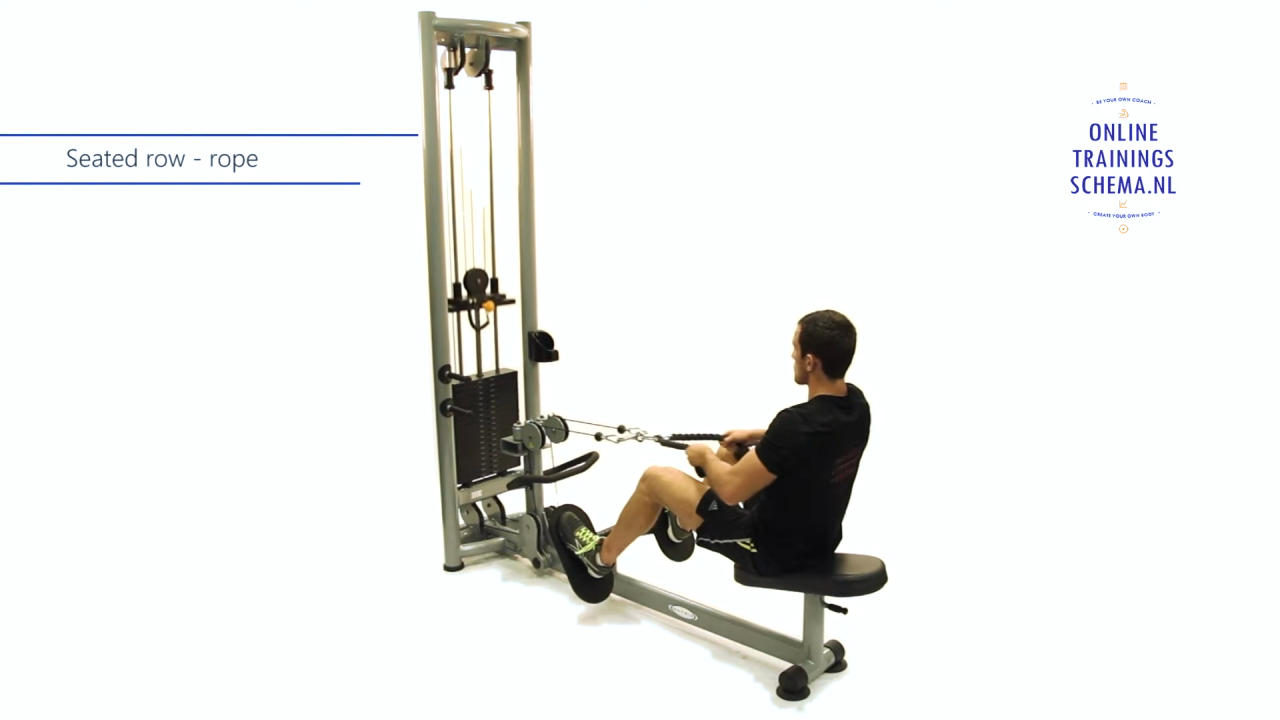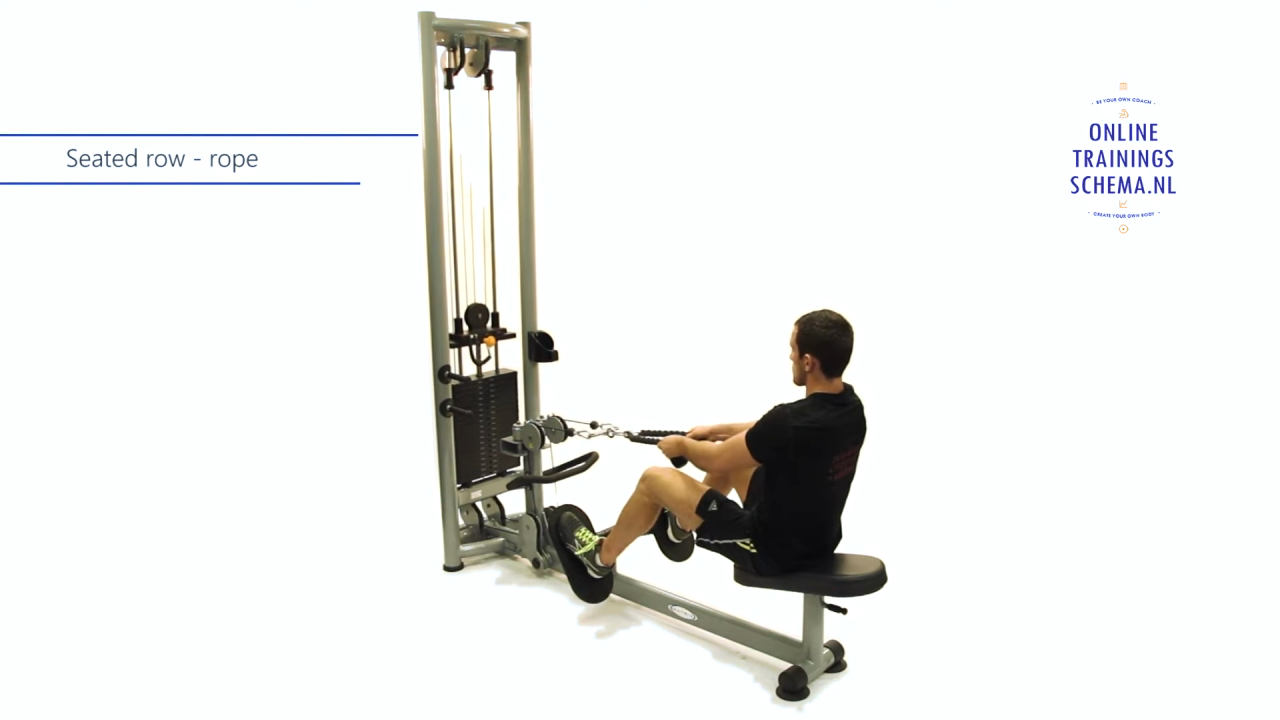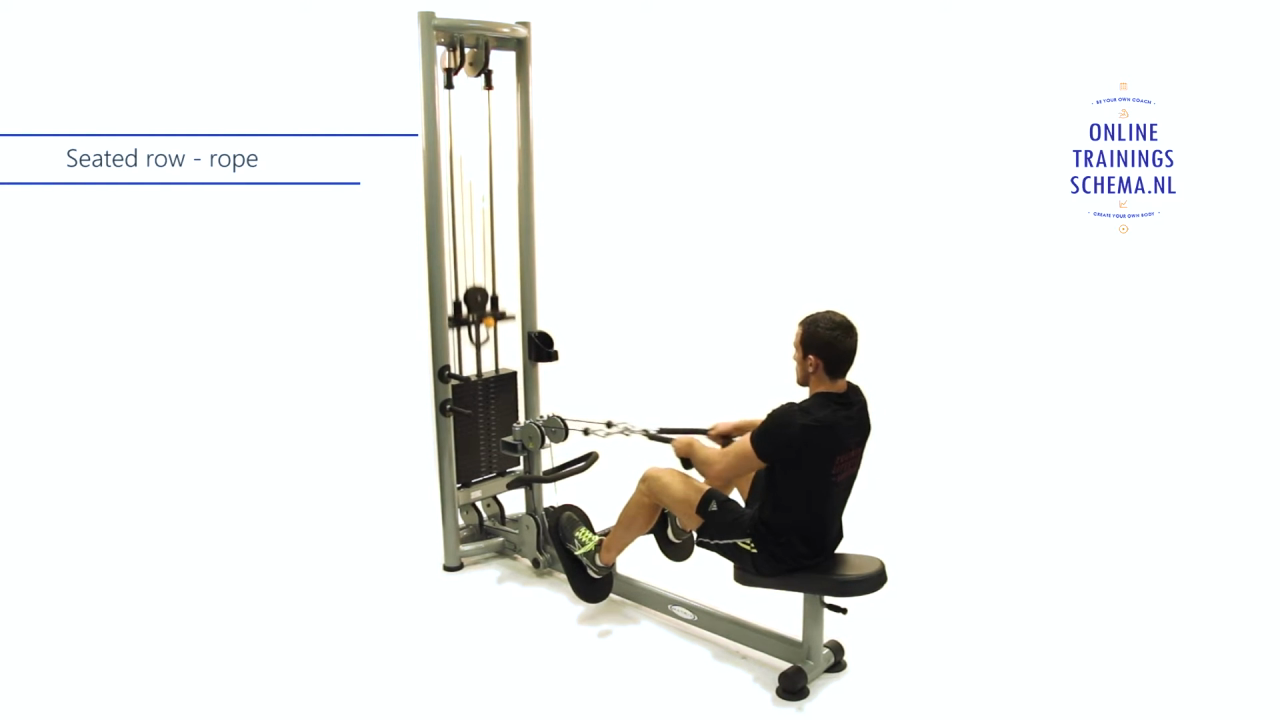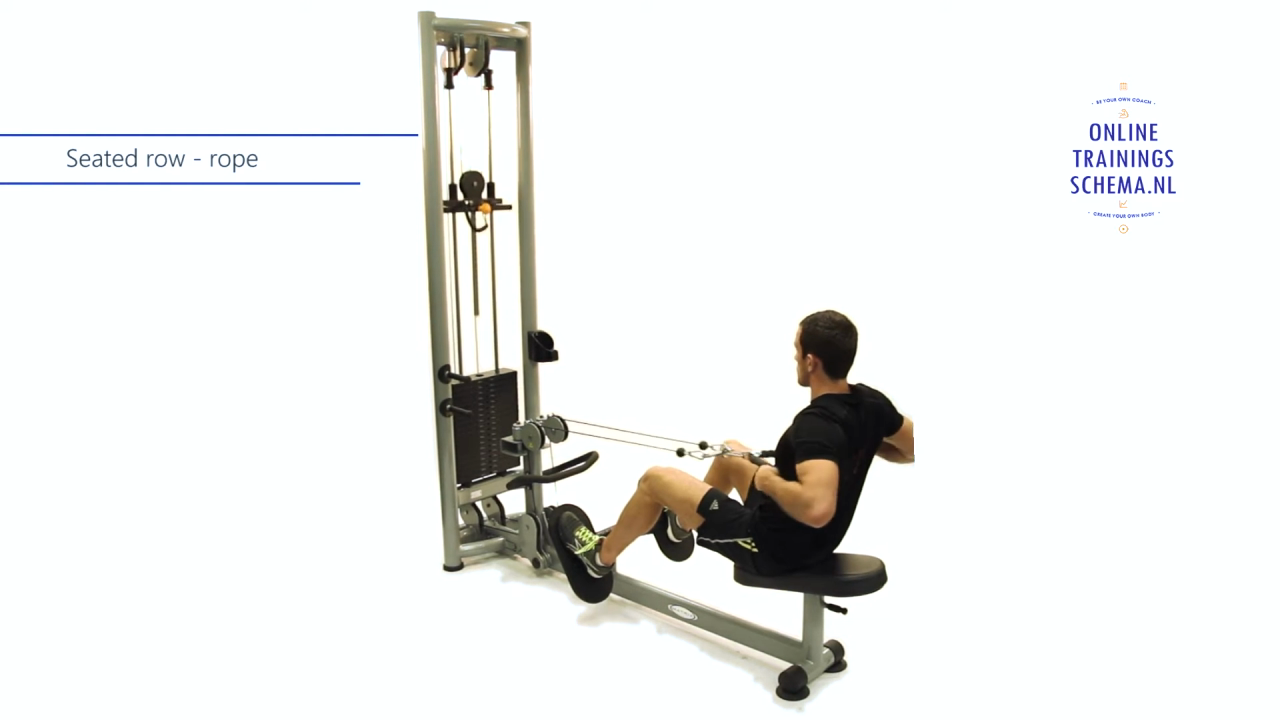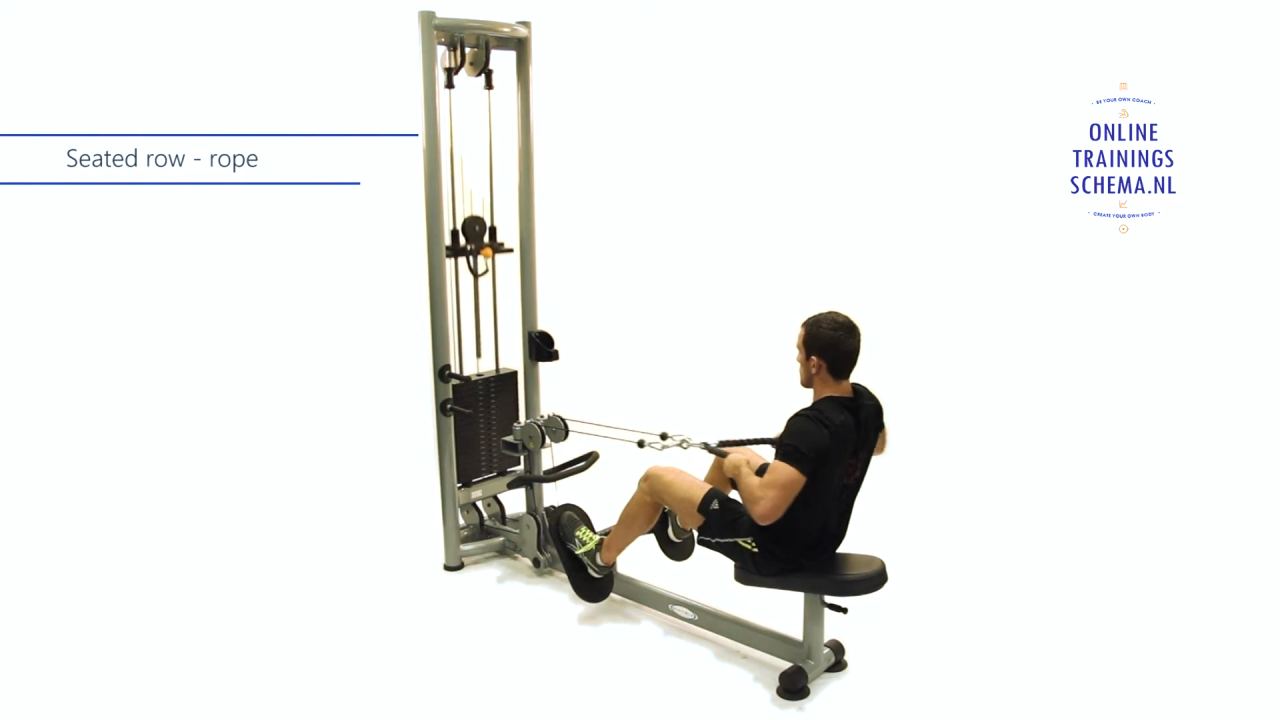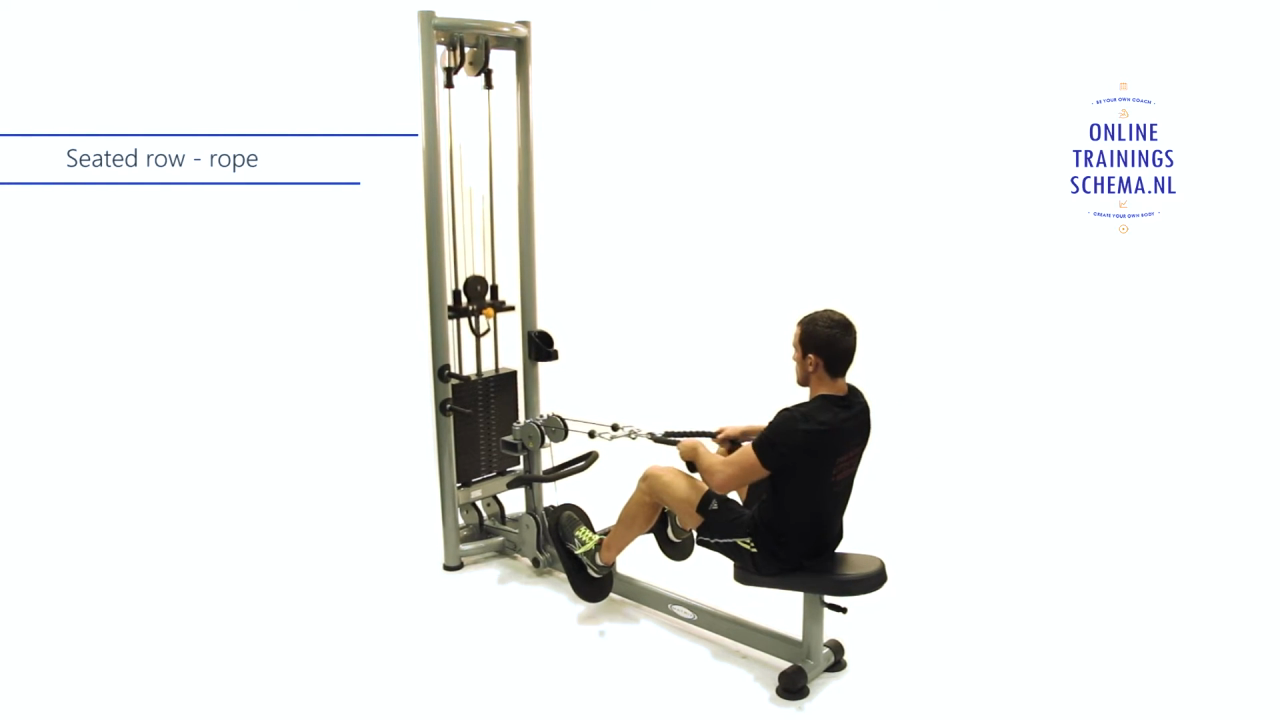
dt=0.5s
person 1, frame 1
left shoulder: (798, 422)
right shoulder: (856, 404)
left elbow: (731, 490)
left wrist: (704, 457)
right wrist: (758, 437)
left hip: (772, 547)
right hip: (819, 540)
left knee: (654, 479)
right knee: (731, 452)
left ankle: (602, 556)
right ankle: (681, 521)
person 1, frame 2
left shoulder: (793, 421)
right shoulder: (849, 405)
left elbow: (716, 461)
left wrist: (682, 446)
right wrist: (715, 430)
left hip: (774, 548)
right hip: (818, 539)
left knee: (654, 479)
right knee: (733, 451)
left ankle: (602, 556)
right ankle: (682, 522)
person 1, frame 3
left shoulder: (797, 421)
right shoulder: (854, 402)
left elbow: (717, 469)
left wrist: (690, 447)
right wrist: (742, 427)
left hip: (772, 547)
right hip: (817, 538)
left knee: (654, 480)
right knee: (735, 452)
left ankle: (602, 556)
right ankle: (683, 521)
person 1, frame 4
left shoulder: (816, 423)
right shoulder: (870, 402)
left elbow: (817, 508)
right elbow: (912, 449)
left wrist: (768, 480)
left hip: (773, 548)
right hip: (818, 540)
left knee: (654, 479)
right knee: (731, 450)
left ankle: (602, 556)
right ankle: (682, 521)
person 1, frame 5
left shoulder: (810, 426)
right shoulder: (866, 404)
left elbow: (764, 508)
right elbow: (878, 445)
left wrist: (740, 470)
left hip: (775, 547)
right hip: (820, 537)
left knee: (655, 479)
right knee: (729, 451)
left ankle: (602, 556)
right ankle: (683, 520)
person 1, frame 6
left shoulder: (800, 422)
right shoulder: (855, 405)
left elbow: (722, 479)
left wrist: (696, 450)
right wrist: (748, 432)
left hip: (772, 546)
right hip: (819, 538)
left knee: (654, 478)
right knee: (734, 453)
left ankle: (601, 555)
right ankle: (680, 521)
